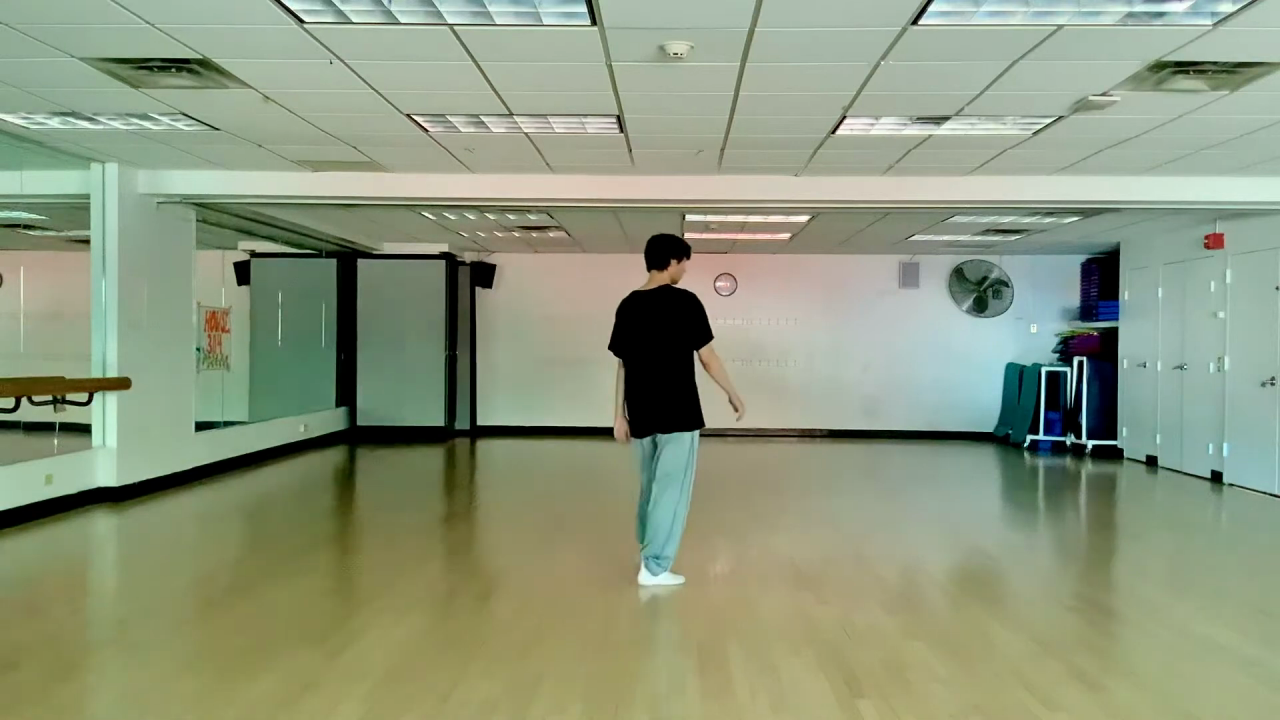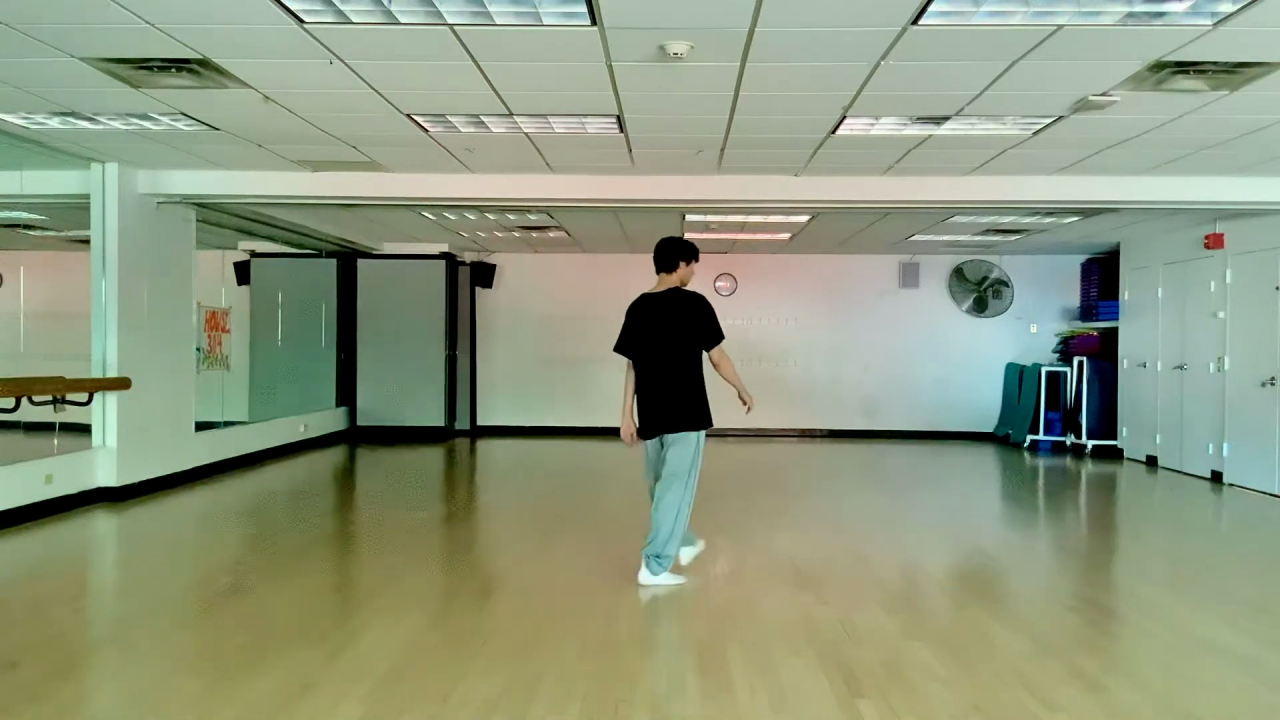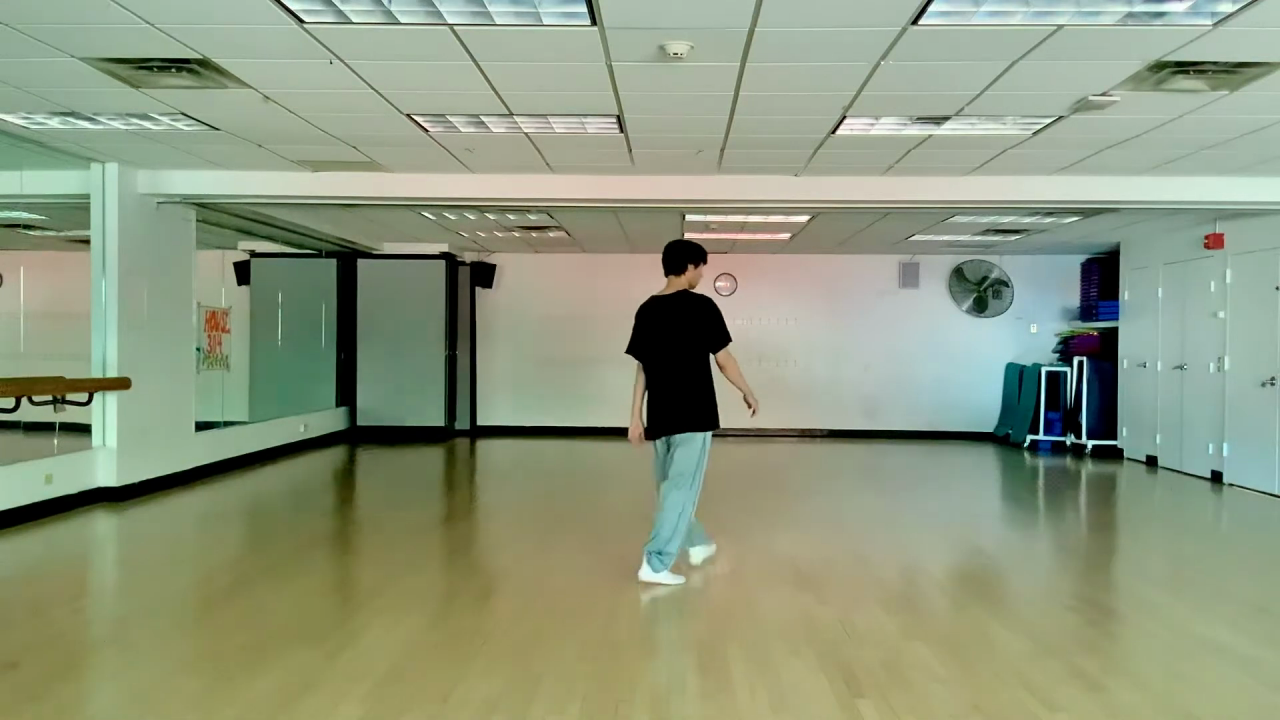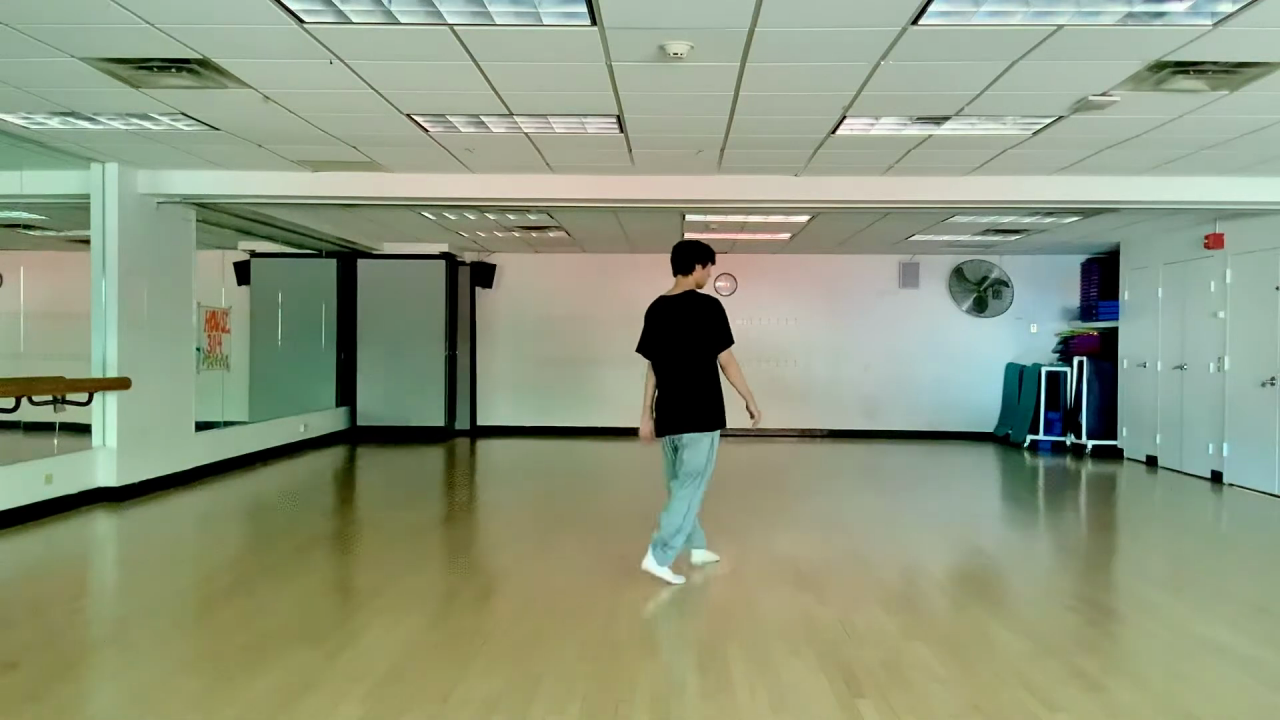
dt=0.1s
person 1, frame 1
left shoulder: (627, 306)
right shoulder: (685, 302)
left elbow: (622, 364)
right elbow: (708, 357)
left wrist: (619, 413)
right wrist: (733, 395)
left hip: (641, 414)
right hip: (678, 413)
left knee: (652, 484)
right knee: (670, 489)
left ankle: (651, 547)
right ankle: (655, 568)
person 1, frame 2
left shoulder: (637, 308)
right shoulder: (693, 304)
left elbow: (631, 365)
right elbow: (717, 357)
left wrist: (627, 415)
right wrist: (743, 390)
left hip: (652, 414)
right hip: (686, 413)
left knee: (665, 483)
right knee: (675, 487)
left ankle: (682, 545)
right ankle: (654, 567)
person 1, frame 3
left shoulder: (646, 310)
right shoulder: (701, 307)
left elbow: (641, 367)
right elbow: (724, 359)
left wrist: (636, 416)
right wrist: (748, 393)
left hip: (660, 415)
right hip: (693, 414)
left knee: (672, 484)
right knee: (681, 487)
left ankle: (696, 544)
right ankle: (655, 564)
person 1, frame 4
left shoulder: (655, 309)
right shoulder: (707, 307)
left elbow: (651, 367)
right elbow: (726, 361)
left wrist: (646, 415)
right wrist: (750, 400)
left hip: (668, 413)
right hip: (700, 413)
left knee: (680, 484)
right knee: (690, 487)
left ankle: (696, 547)
right ankle: (659, 554)
